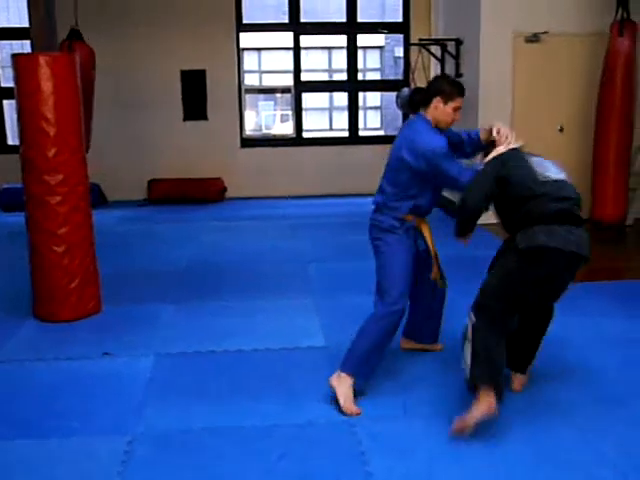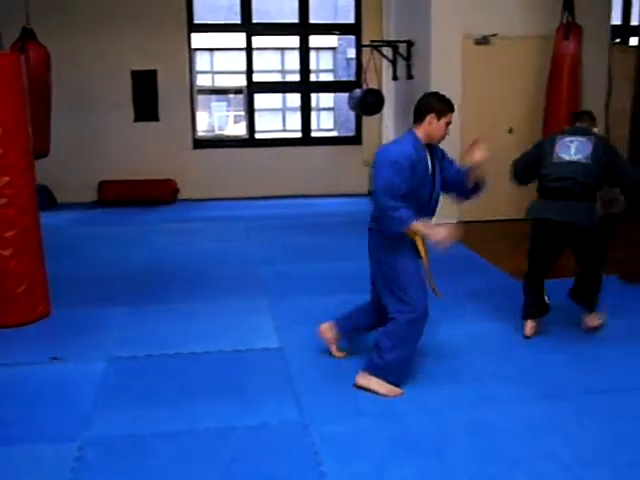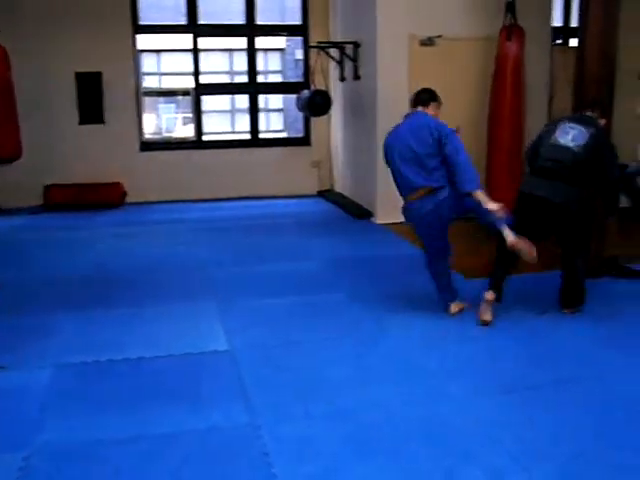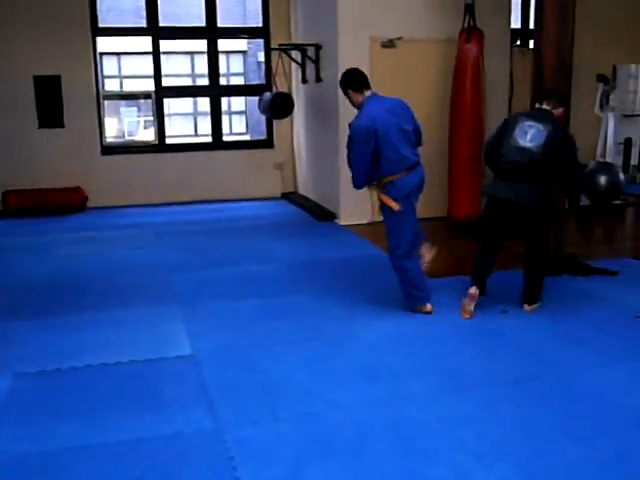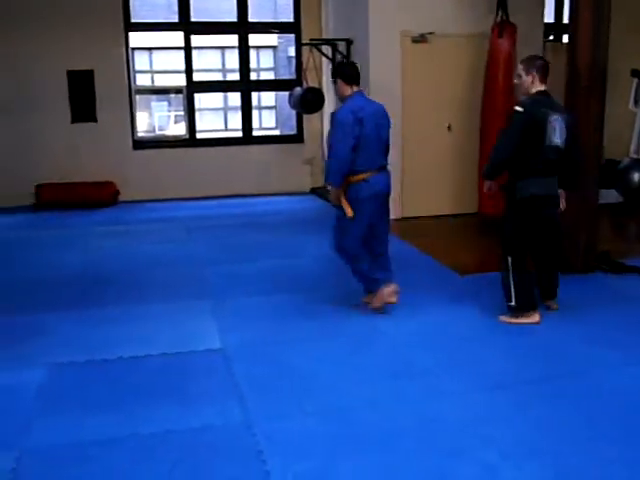
dt=0.5s
person 1, frame 1
left shoulder: (420, 129)
right shoulder: (424, 143)
left elbow: (458, 144)
right elbow: (464, 182)
left wrist: (486, 134)
left hip: (406, 225)
right hip: (393, 228)
left knee: (429, 280)
right knee: (393, 303)
left ankle: (417, 337)
right ankle: (346, 376)
person 1, frame 2
left shoulder: (435, 155)
right shoulder: (395, 155)
left elbow: (463, 185)
right elbow: (387, 207)
left wrist: (474, 168)
right wrist: (427, 231)
left hip: (406, 240)
right hip: (389, 241)
left knee: (394, 301)
right knee: (412, 309)
left ankle: (336, 329)
right ankle: (374, 374)
person 1, frame 3
left shoulder: (392, 137)
right shoulder: (436, 127)
right elbow: (461, 166)
right wrist: (485, 200)
left hip: (416, 208)
right hip: (443, 198)
left knee: (436, 256)
right knee: (483, 204)
left ankle: (451, 301)
right ankle: (508, 233)
person 1, frame 4
left shoulder: (362, 123)
right shoulder: (399, 105)
left elbow: (359, 166)
right elbow: (417, 138)
left wrist: (362, 183)
left hip: (395, 185)
right hip: (416, 173)
left knee: (402, 247)
left ankle: (420, 301)
right ankle: (422, 246)
person 1, frame 5
left shoulder: (345, 113)
right shoulder: (379, 109)
left elbow: (338, 154)
left wrist: (334, 185)
left hip: (361, 186)
right hip: (381, 180)
left knee: (346, 243)
right knee: (376, 240)
left ankle: (382, 286)
right ankle: (382, 286)
person 2, frame 1
left shoulder: (498, 167)
right shoulder: (546, 165)
left elbow: (472, 201)
left wrist: (462, 230)
left hip: (537, 242)
right hip: (574, 243)
left knee: (487, 313)
right knee: (539, 309)
left ankle: (485, 394)
right ankle: (519, 372)
person 2, frame 2
left shoulder: (549, 142)
right shoulder: (602, 146)
left elbow: (521, 171)
left hip: (546, 211)
right hip: (582, 213)
left knee: (538, 267)
right knee: (593, 263)
left ankle: (531, 319)
right ankle: (590, 313)
person 2, frame 3
left shoulder: (558, 124)
right shoulder: (601, 138)
left elbow: (531, 155)
right elbow: (610, 178)
right wrist: (608, 206)
left hip: (535, 190)
right hip: (569, 197)
right knee: (575, 251)
left ankle: (491, 293)
right ankle: (570, 303)
person 2, frame 4
left shoulder: (514, 120)
right shoulder: (561, 133)
left elbow: (489, 152)
right elbow: (571, 172)
right wrist: (573, 201)
left hip: (501, 191)
right hip: (534, 196)
left knee: (488, 242)
right knee: (536, 249)
left ankle: (475, 288)
right ankle: (531, 300)
person 2, frame 5
left shoulder: (525, 108)
right shoulder: (558, 110)
left elbow: (506, 146)
right elbow: (565, 152)
left wrist: (490, 174)
right wrist: (560, 187)
left hip: (528, 189)
right hip: (548, 188)
left knee: (515, 248)
right knee: (546, 246)
left ankle: (526, 310)
right ankle: (548, 296)
